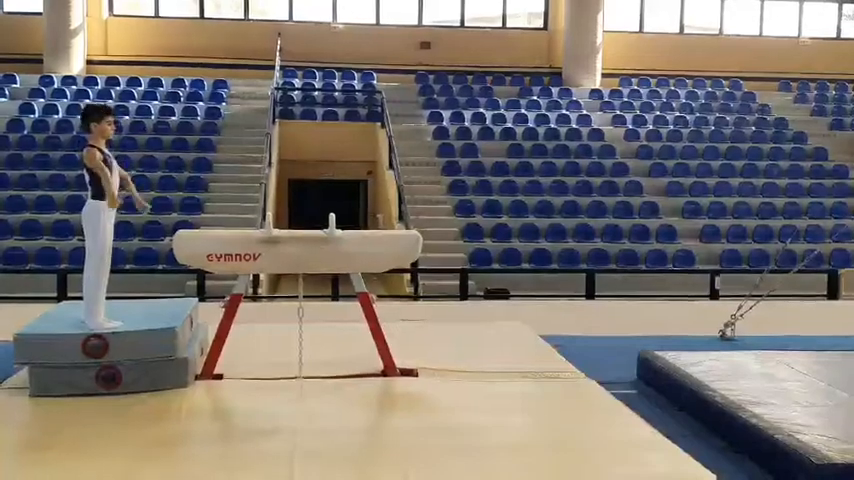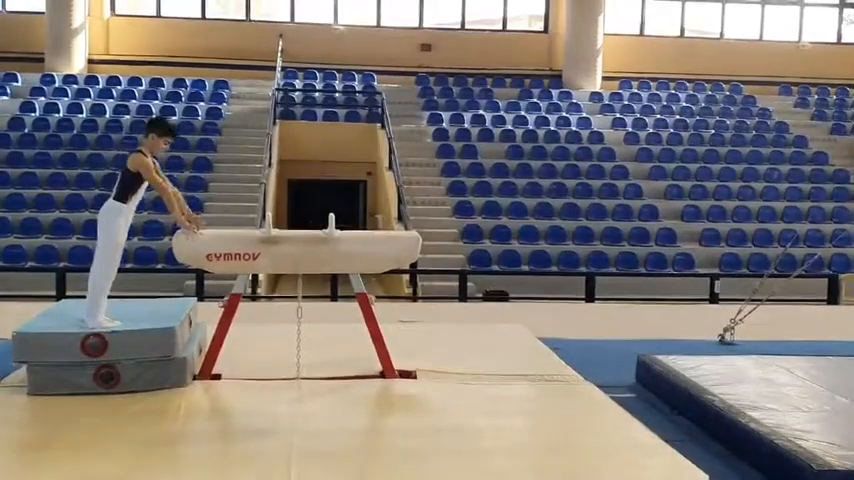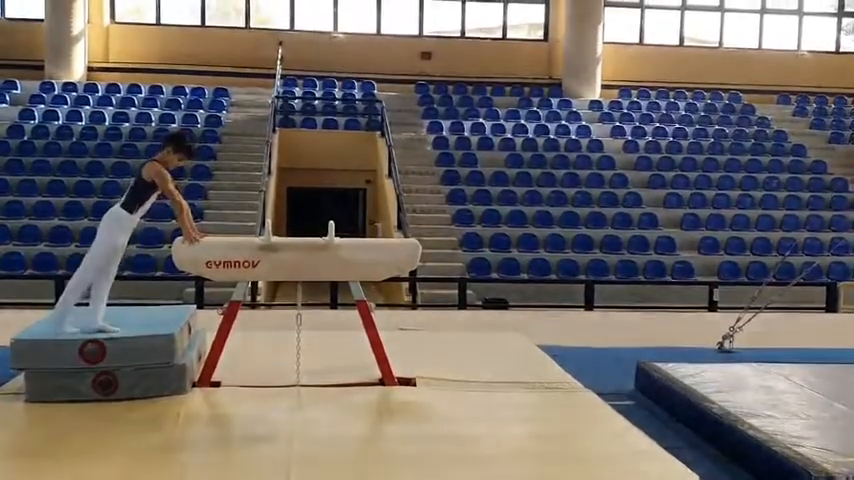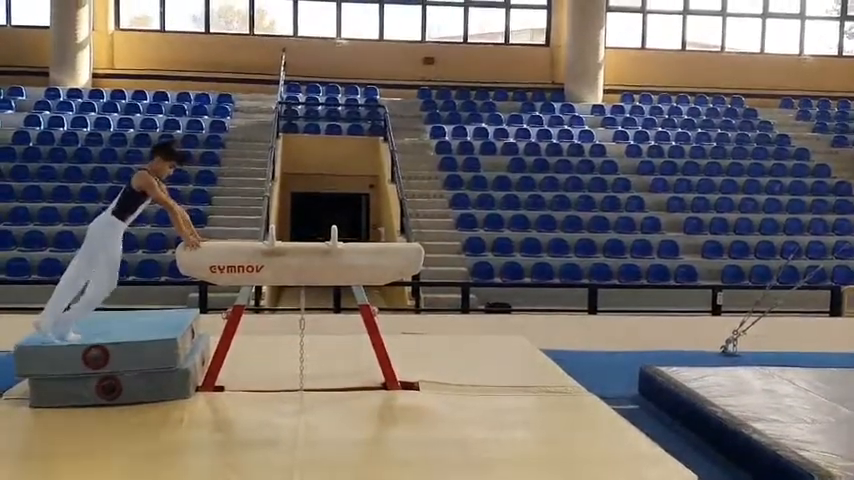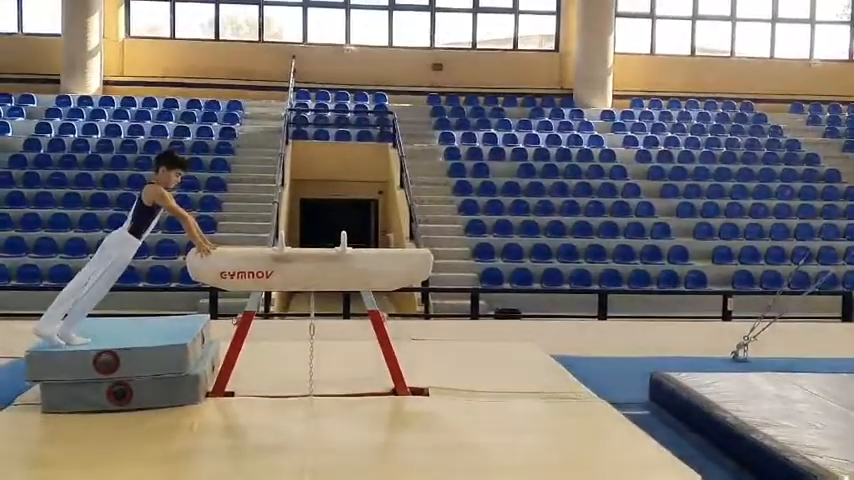
dt=1s
person 1, frame 1
left shoulder: (104, 151)
right shoulder: (91, 152)
left elbow: (122, 175)
right elbow: (102, 171)
left wrist: (136, 197)
right wrist: (111, 194)
left hip: (105, 210)
right hip: (98, 210)
left knee: (99, 264)
right knee: (97, 263)
left ankle: (93, 315)
right ankle: (94, 317)
person 1, frame 2
left shoulder: (150, 161)
right shoulder: (140, 159)
left elbow: (170, 188)
right elbow: (163, 191)
left wrist: (189, 214)
right wrist: (180, 220)
left hip: (122, 214)
right hip: (116, 214)
left knee: (108, 264)
right knee: (106, 264)
left ankle: (95, 313)
right ankle: (94, 316)
person 1, frame 3
left shoulder: (161, 172)
right shoulder: (156, 169)
left elbow: (181, 202)
right elbow: (176, 202)
left wrist: (194, 230)
right wrist: (187, 232)
left hip: (124, 224)
right hip: (118, 221)
left knee: (107, 273)
right knee: (93, 267)
left ankle: (93, 320)
right ankle: (61, 314)
person 1, frame 4
left shoulder: (156, 183)
right shoulder: (144, 177)
left elbow: (177, 210)
right elbow: (171, 210)
left wrist: (195, 236)
right wrist: (185, 237)
left hip: (108, 228)
right hip: (109, 228)
left knee: (76, 276)
right knee: (105, 283)
left ankle: (48, 321)
right ankle: (63, 324)
person 1, frame 5
left shoulder: (161, 192)
right shoulder: (155, 191)
left elbow: (187, 218)
right elbow: (184, 218)
left wrist: (205, 242)
right wrist: (199, 244)
left hip: (122, 242)
right hip: (123, 243)
left knee: (85, 283)
right knee: (92, 288)
left ankle: (47, 325)
right ankle: (64, 331)
